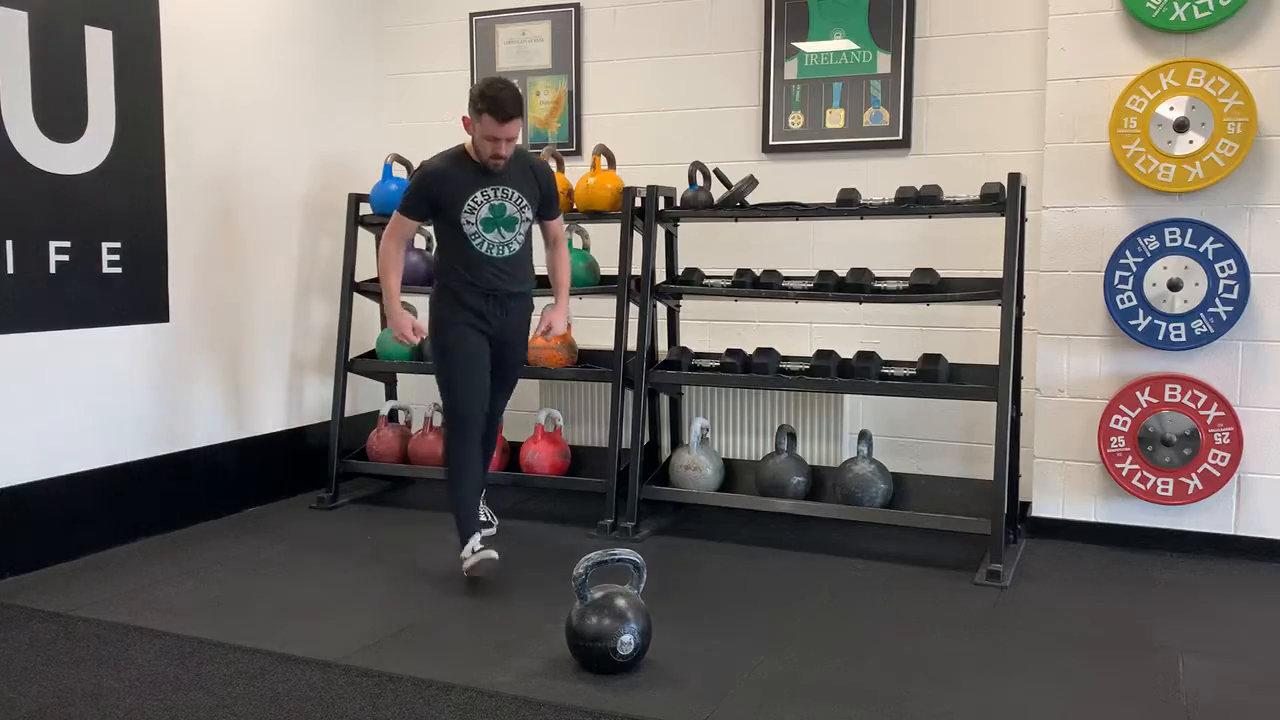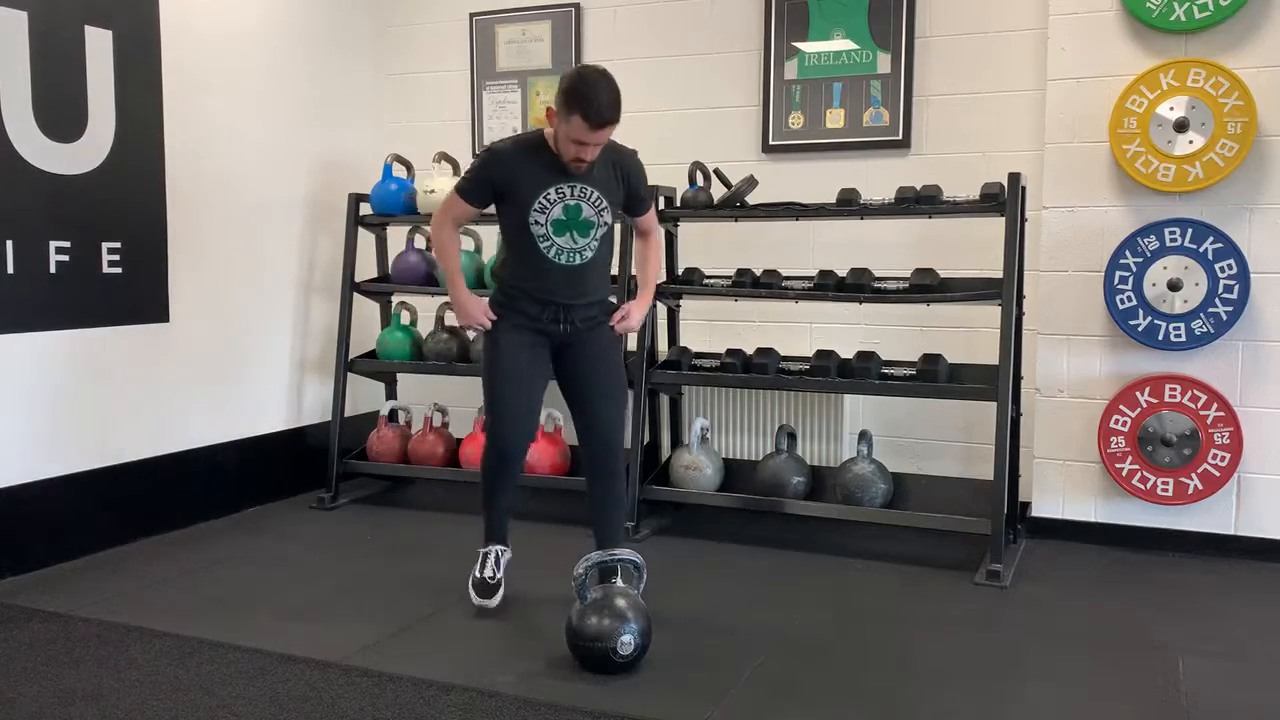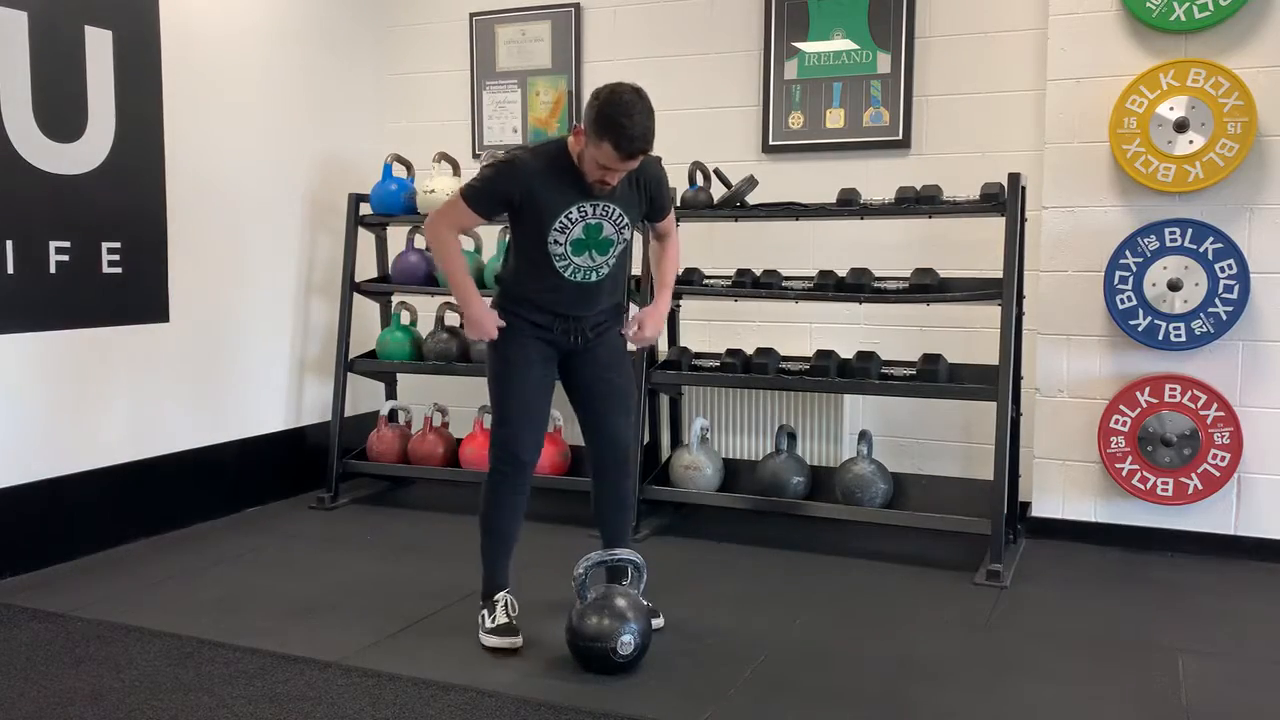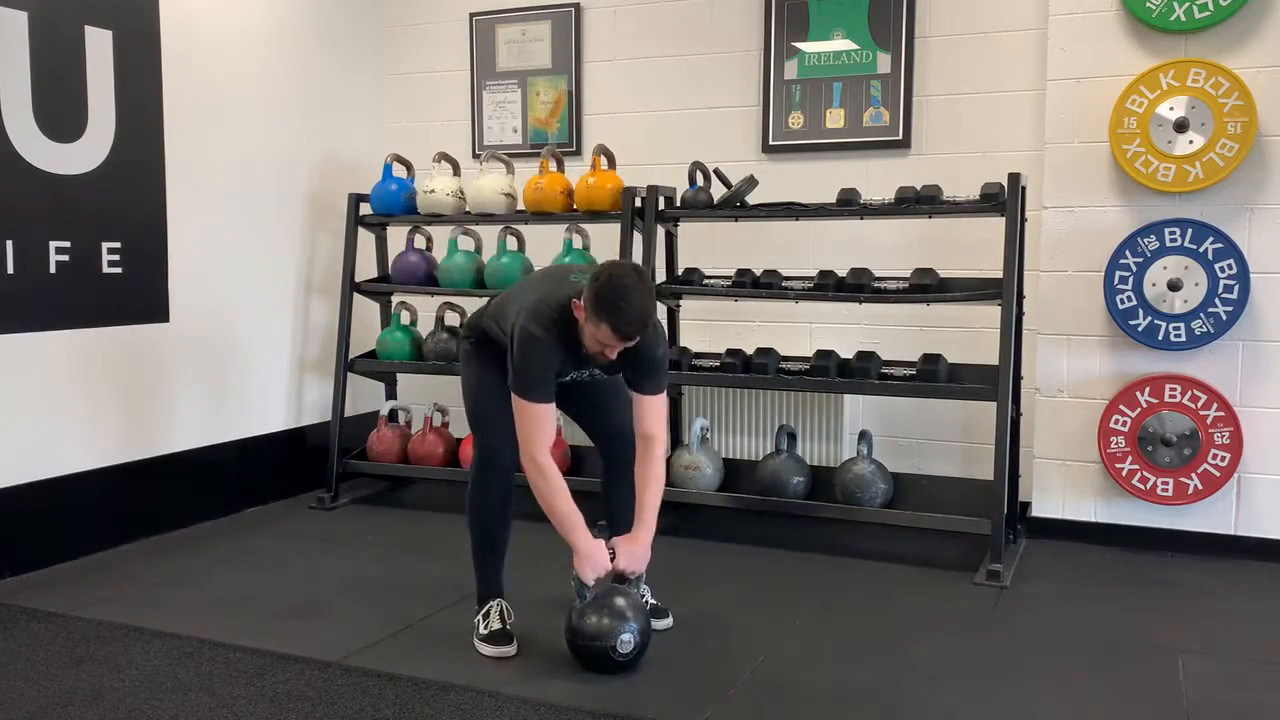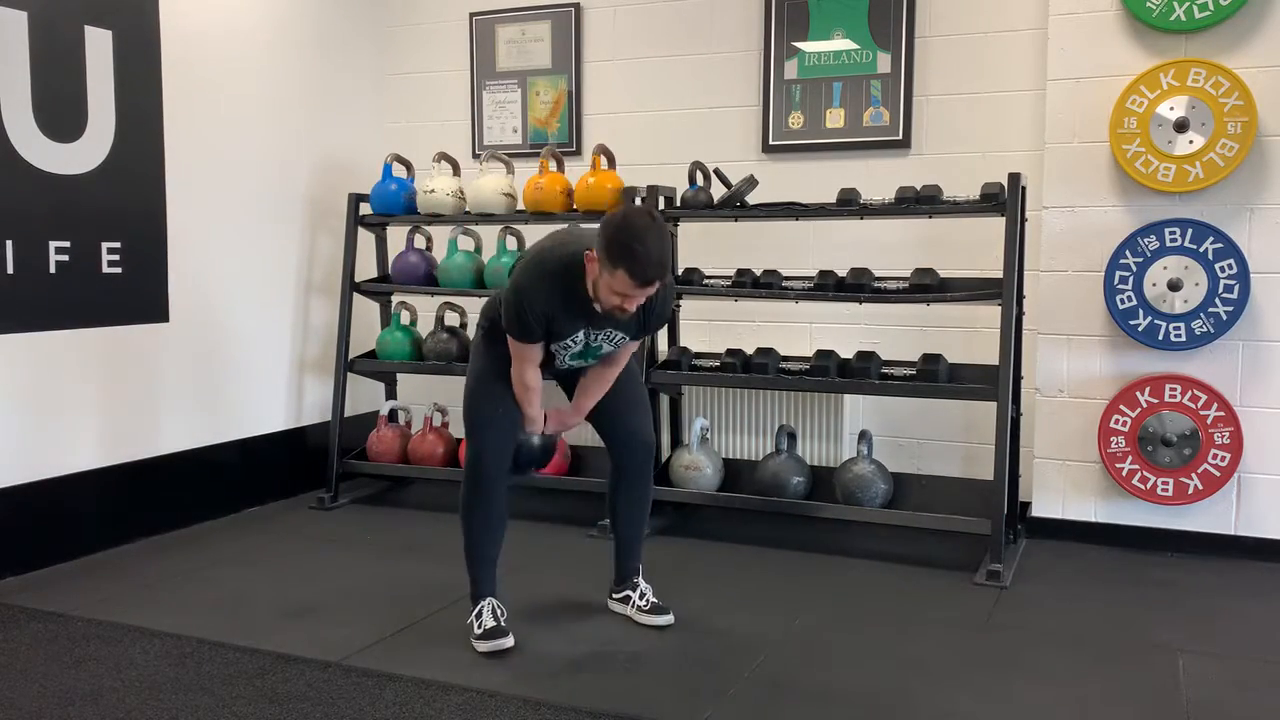
dt=0.7s
person 1, frame 1
left shoulder: (535, 172)
right shoulder: (438, 174)
left elbow: (556, 239)
right elbow: (394, 239)
left wrist: (560, 303)
right wrist: (394, 308)
left hip: (513, 312)
right hip: (458, 313)
left knee: (490, 415)
right knee: (465, 417)
left ankle: (473, 497)
right ankle: (469, 535)
person 1, frame 2
left shoulder: (623, 166)
right shoulder: (506, 160)
left elbow: (648, 232)
right elbow: (445, 220)
left wrist: (642, 298)
right wrist: (459, 295)
left hip: (591, 324)
right hip: (517, 321)
left knee: (605, 448)
right knee: (508, 440)
left ankle: (611, 576)
right ankle: (494, 547)
person 1, frame 3
left shoulder: (647, 176)
right shoulder: (524, 171)
left elbow: (665, 235)
right elbow: (441, 225)
left wrist: (660, 305)
right wrist: (470, 307)
left hip: (600, 330)
right hip: (524, 330)
left knee: (615, 454)
right knee: (515, 458)
left ankle: (620, 582)
right ankle: (496, 596)
person 1, frame 4
left shoulder: (646, 336)
right shoulder: (538, 329)
left elbow: (650, 441)
right elbow: (536, 456)
left wrist: (642, 536)
right wrist: (584, 546)
left hip: (575, 364)
right hip: (495, 350)
left knee: (625, 447)
right knee: (496, 457)
left ankle: (628, 581)
right ankle: (489, 604)
person 1, frame 5
left shoulder: (656, 292)
right shoulder: (537, 278)
left elbow: (613, 361)
right elbow: (526, 369)
left wrist: (571, 417)
right wrist: (533, 424)
right hip: (510, 346)
left knee: (638, 446)
right knee: (487, 460)
left ankle: (627, 584)
right ankle: (484, 603)
